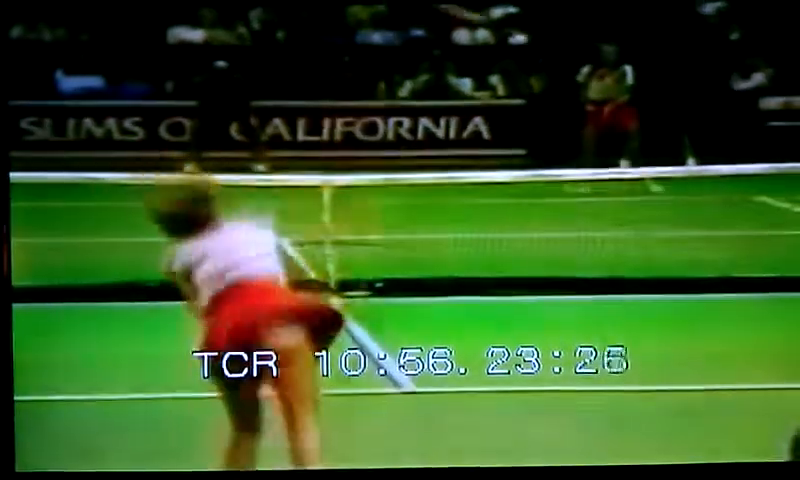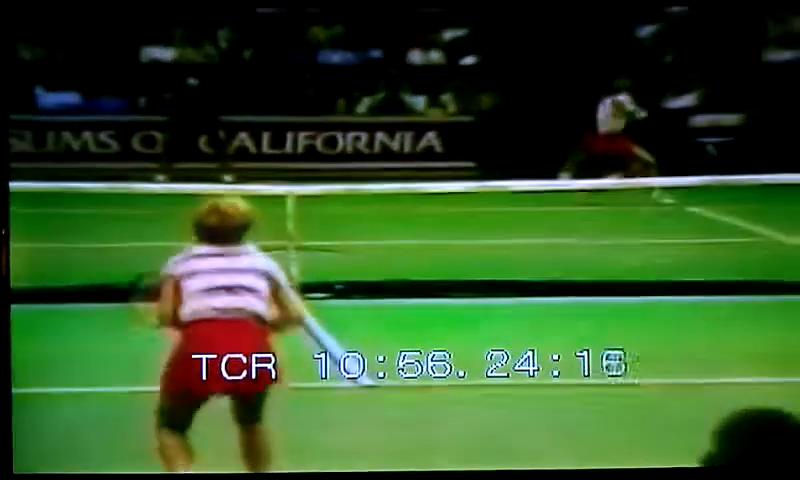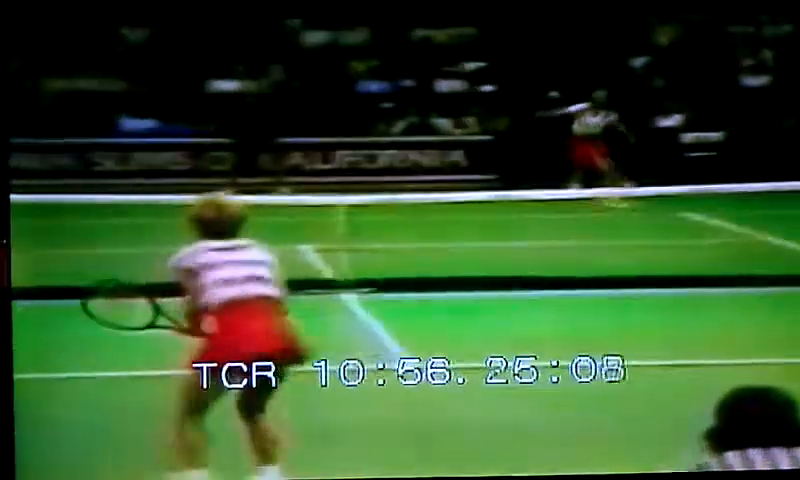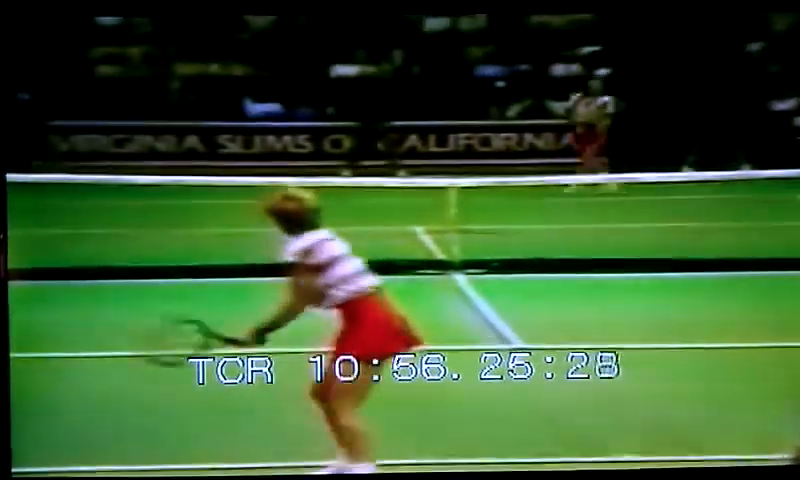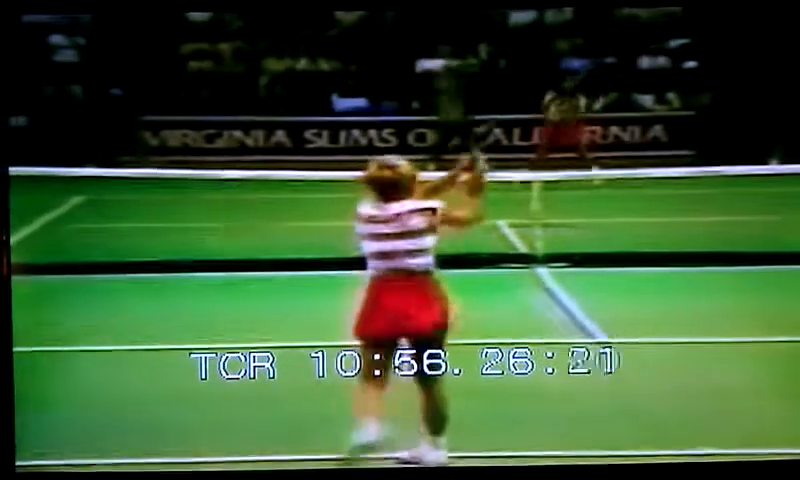
dt=0.7s
person 1, frame 1
left shoulder: (180, 257)
right shoulder: (253, 233)
left elbow: (199, 307)
left hip: (226, 329)
right hip: (276, 318)
left knee: (245, 429)
right knee: (303, 419)
person 1, frame 2
left shoulder: (179, 263)
right shoulder: (262, 261)
left elbow: (166, 316)
right elbow: (295, 315)
left hip: (198, 354)
right hip: (252, 351)
left knee: (168, 426)
right knee: (249, 421)
person 1, frame 3
left shoulder: (190, 255)
right shoulder: (260, 252)
left elbow: (194, 308)
left wrist: (199, 329)
left hip: (233, 335)
right hip: (276, 332)
left knee: (190, 415)
right knee: (250, 409)
person 1, frame 4
left shoulder: (302, 247)
right shoulder: (322, 240)
left elbow: (298, 303)
right elbow: (300, 300)
left wrist: (258, 331)
right wrist: (265, 329)
left hip: (368, 326)
right hip: (370, 320)
left knee: (341, 406)
right knee: (323, 393)
right ankle: (351, 462)
person 1, frame 5
left shoulder: (366, 211)
right shoulder: (427, 209)
right elbow: (471, 216)
left wrist: (452, 176)
right wrist: (475, 187)
left hip: (382, 301)
right hip: (424, 300)
left knee: (371, 380)
right knee: (429, 381)
left ankle: (368, 429)
right ankle: (434, 448)
